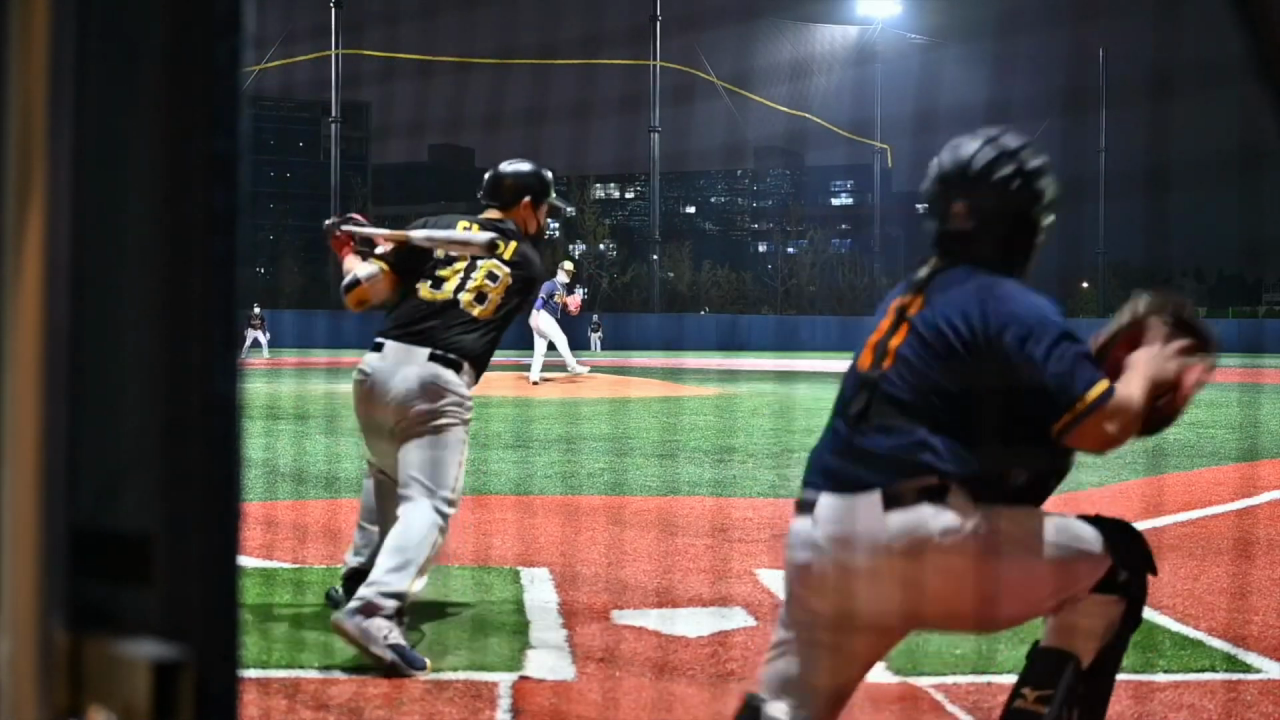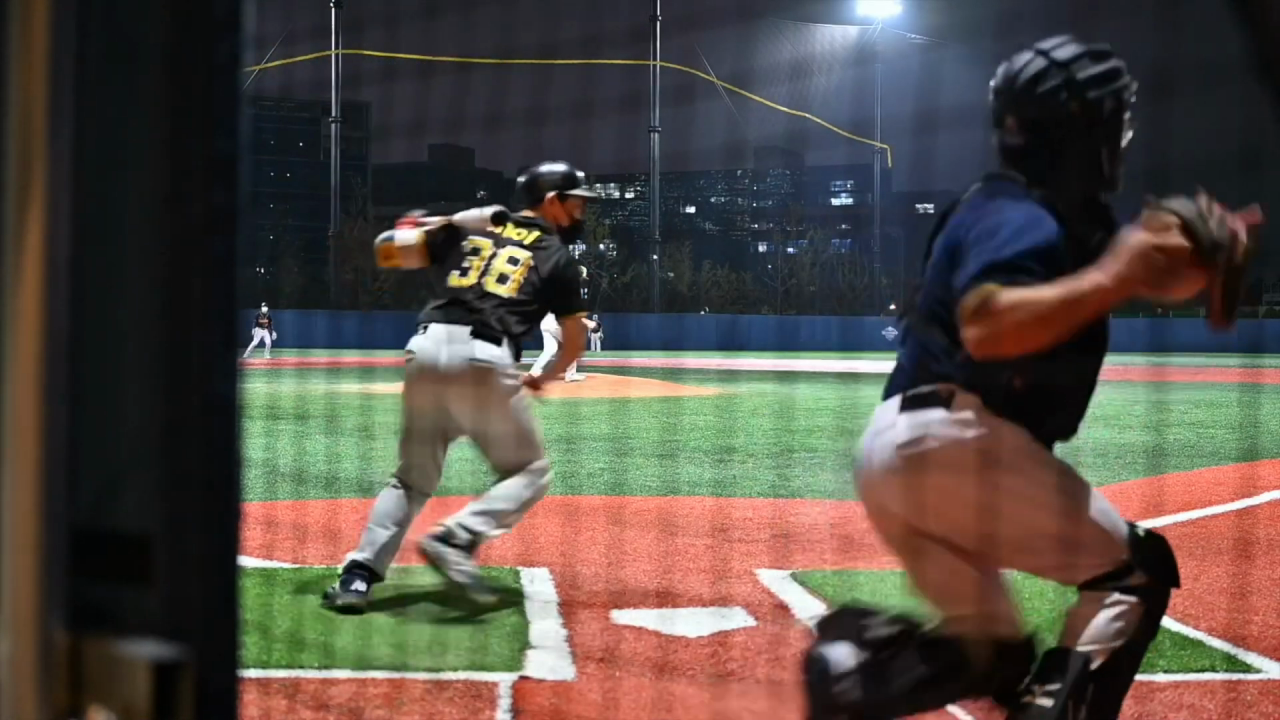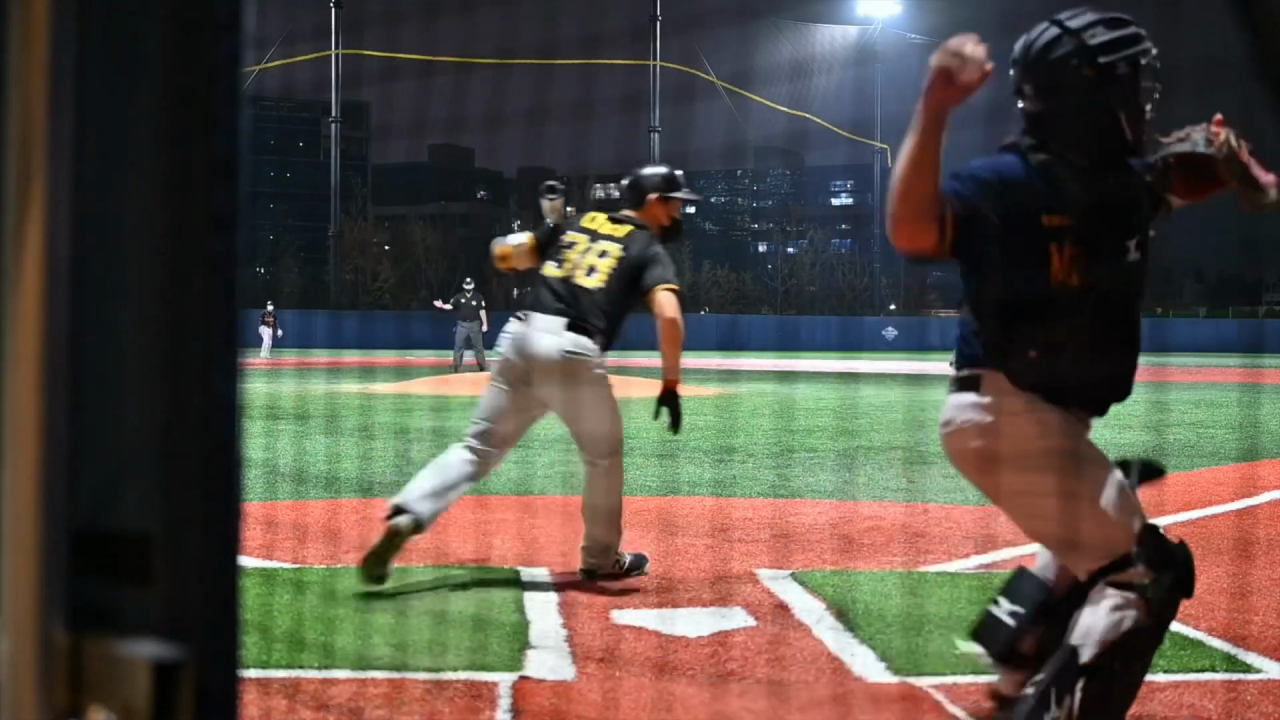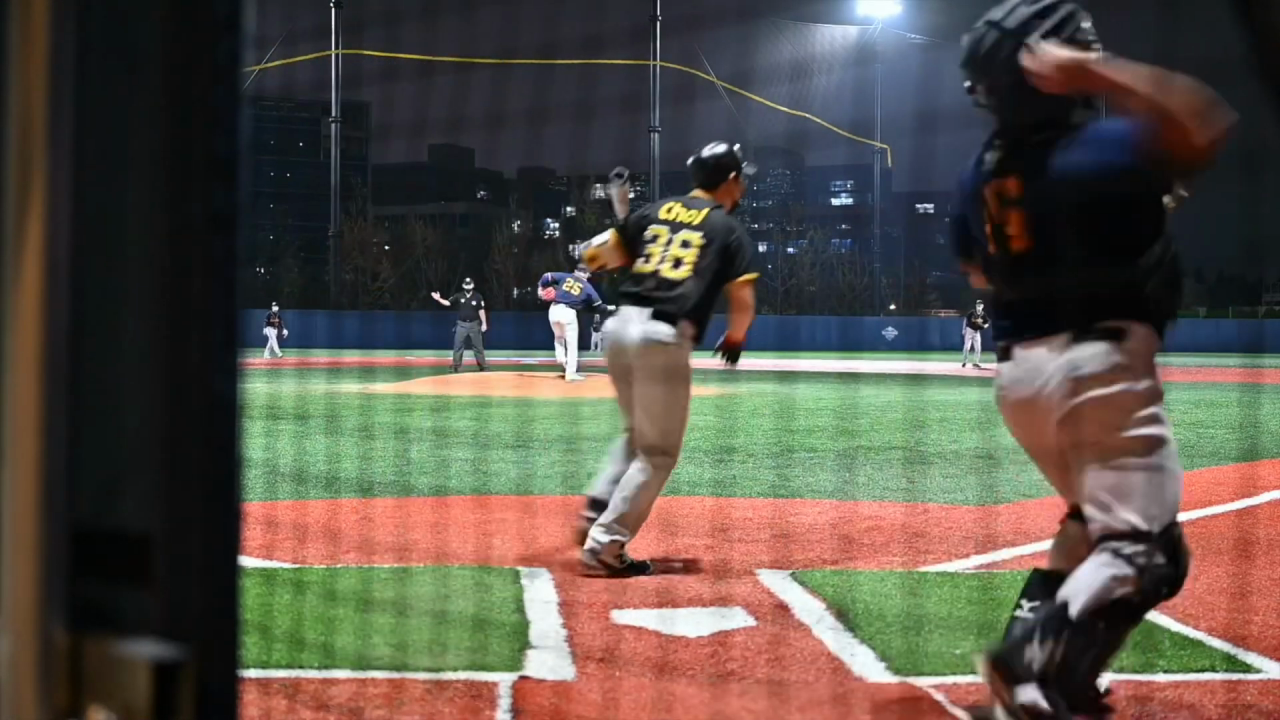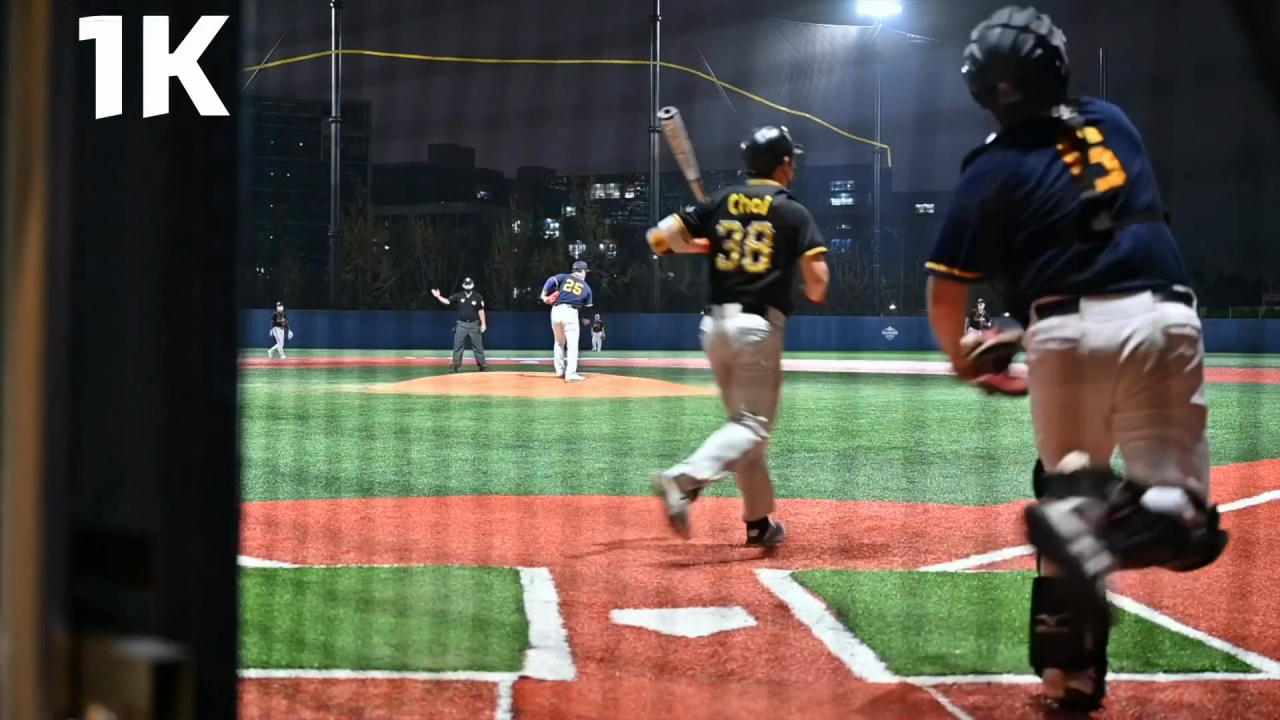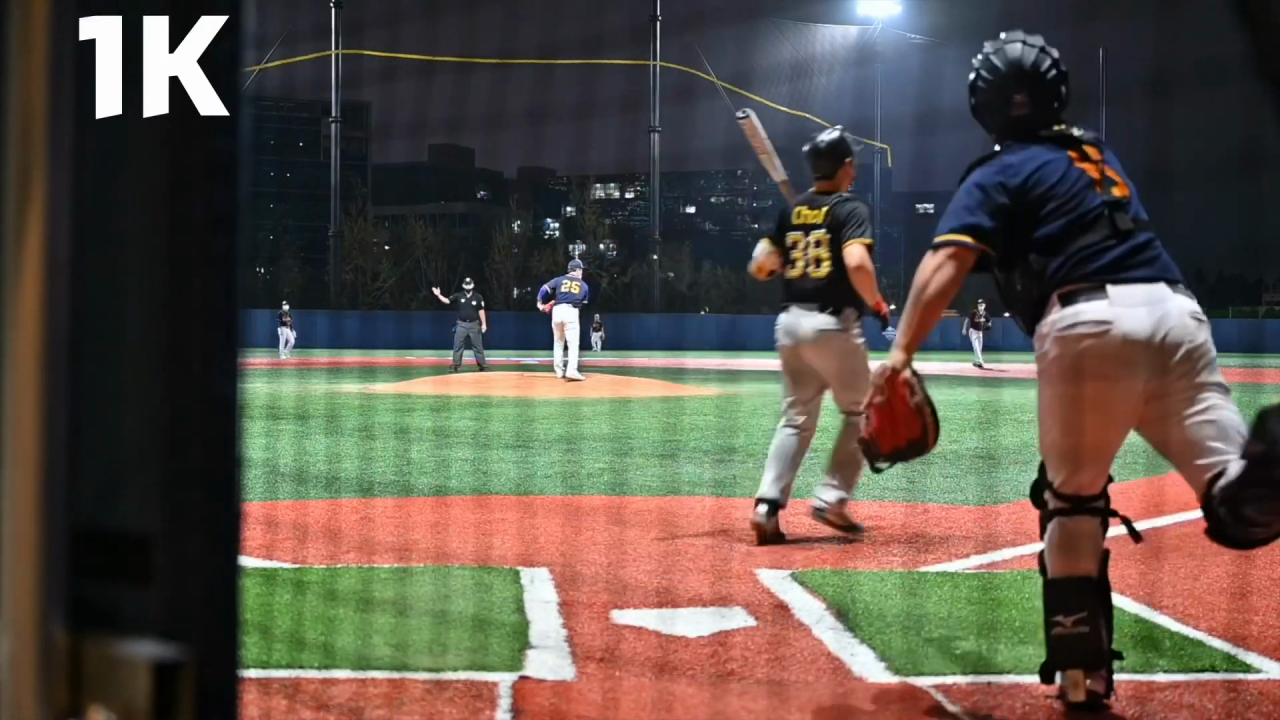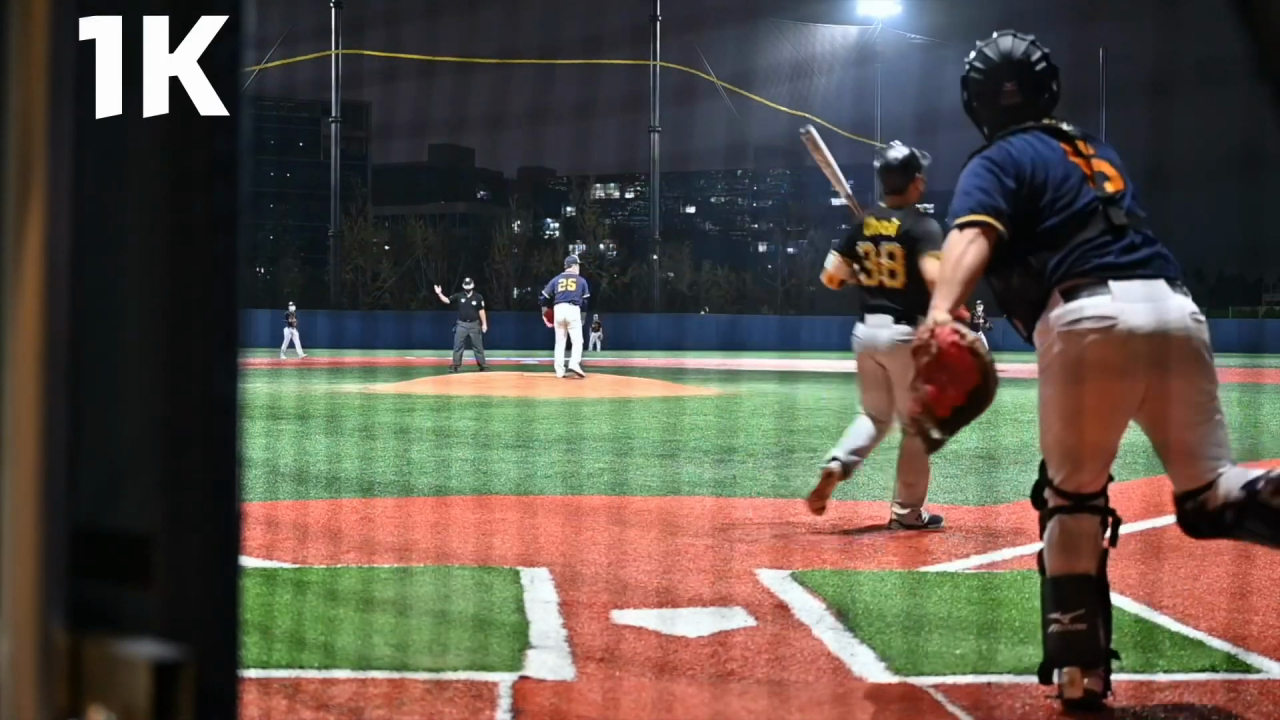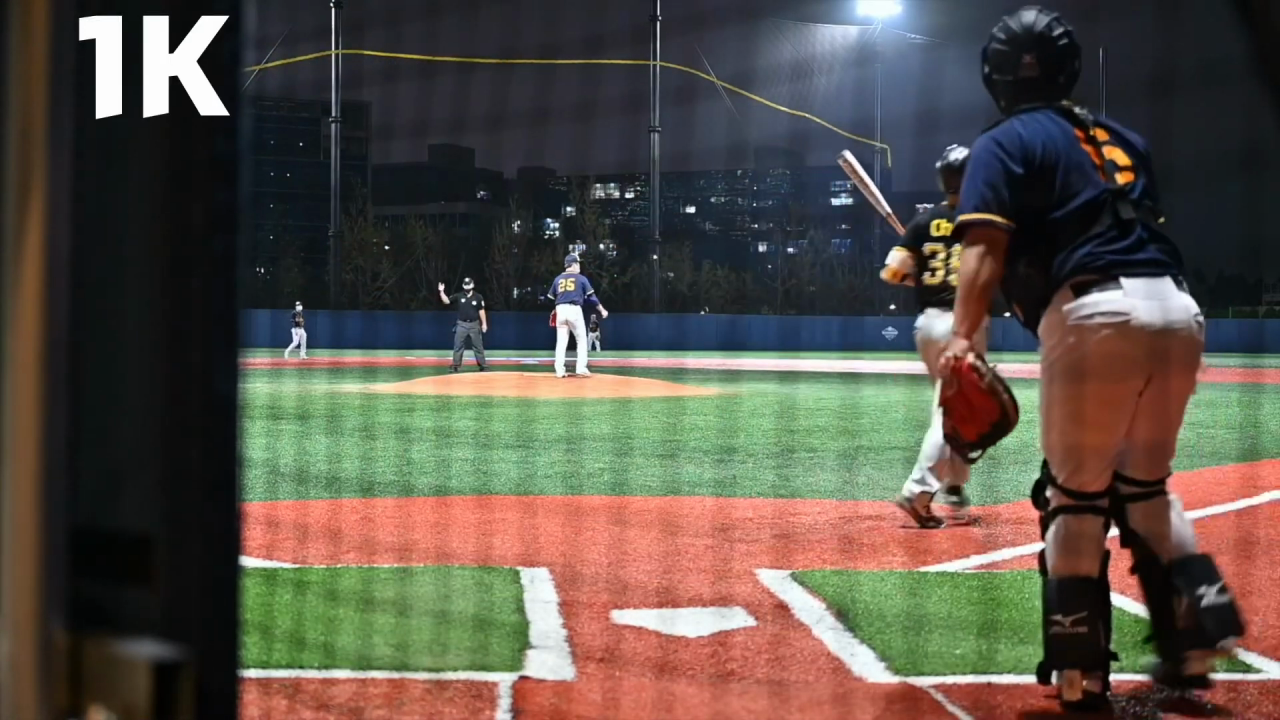
dt=0.2s
person 1, frame 1
left shoulder: (907, 299)
right shoulder: (1013, 306)
right elbow: (1101, 427)
right wrist: (1145, 372)
left hip: (820, 542)
right hip: (920, 536)
right knee: (1118, 562)
person 1, frame 2
left shoulder: (1077, 215)
right shoulder: (1024, 218)
left elbow: (1164, 278)
right elbow: (989, 332)
right wrist: (1113, 280)
left hip: (899, 450)
right hip: (953, 441)
left knee: (982, 654)
right knee: (1136, 569)
left ankle: (856, 659)
person 1, frame 3
left shoulder: (1117, 175)
right shoulder: (1012, 182)
right elbow: (910, 231)
right wrist: (937, 103)
left hip: (1043, 412)
right hip: (1011, 416)
left knee: (1112, 523)
right knee: (1148, 568)
left ankle: (1020, 635)
person 1, frame 4
left shoulder: (982, 173)
right shoulder: (1100, 147)
right elbow: (1198, 133)
right wrist: (1098, 77)
left hip: (1023, 376)
right hip: (1104, 373)
left knee: (1094, 520)
right knee: (1140, 552)
left ankle: (1051, 657)
person 1, frame 5
left shoulder: (986, 173)
right shoulder: (1109, 120)
left elbow: (947, 290)
left wrist: (957, 350)
left hip: (1066, 335)
right hip: (1164, 324)
left knee: (1068, 492)
right knee: (1186, 525)
left ankle: (1070, 672)
right ankle: (1093, 515)
person 1, frame 6
left shoulder: (998, 174)
right shoulder: (1096, 151)
left elbow: (945, 263)
left wrist: (901, 352)
left hip: (1088, 325)
right hip: (1175, 312)
left knee: (1073, 502)
left ankle: (1080, 673)
person 1, frame 7
left shoulder: (996, 162)
right shoulder: (1093, 148)
left elbow: (970, 238)
left wrist: (939, 314)
left hip: (1090, 320)
right hip: (1174, 310)
left knee: (1072, 499)
right knee: (1206, 485)
left ankle: (1080, 672)
person 1, frame 8
left shoulder: (1005, 144)
right shoulder: (1122, 134)
left elbow: (985, 247)
left wrist: (962, 339)
left hip: (1092, 317)
right hip: (1172, 310)
left knee: (1075, 497)
right knee: (1144, 487)
left ankle: (1080, 673)
right ankle: (1196, 631)
person 2, frame 1
left shoulder: (433, 229)
right shoulder: (531, 263)
left elbow: (358, 295)
left wrist: (346, 248)
left hip: (378, 368)
right hip: (439, 383)
left knee: (386, 475)
right knee: (428, 510)
left ankle: (358, 582)
right ankle: (372, 615)
person 2, frame 2
left shoulder: (472, 224)
right shoulder: (559, 257)
left elbow: (389, 252)
right elbow: (574, 341)
left wrist: (413, 228)
right wrist: (539, 378)
left hip: (427, 349)
right hip: (484, 359)
left knee: (411, 477)
right knee: (530, 473)
left ankle: (357, 577)
right ankle: (454, 539)
person 2, frame 3
left shoulder: (577, 224)
right shoulder: (650, 252)
left elbow: (501, 252)
right elbow: (668, 316)
left wrist: (538, 255)
right wrist: (671, 383)
left hip: (521, 337)
right hip: (573, 351)
left knee: (478, 446)
right knee: (603, 454)
left ankle: (405, 517)
right ankle: (602, 559)
person 2, frame 4
left shoulder: (652, 211)
right shoulder: (728, 228)
left elbow: (592, 255)
right elbow: (743, 301)
left wrist: (624, 258)
right wrist: (735, 339)
left hip: (619, 327)
right hip: (665, 336)
left knee: (638, 434)
right knee: (657, 449)
left ankle: (598, 507)
right ankle: (605, 544)
person 2, frame 5
left shoulder: (718, 203)
right shoulder: (792, 211)
left elbow: (658, 237)
right elbow: (818, 277)
left wrist: (699, 243)
right wrist: (812, 299)
left hip: (714, 323)
right hip: (757, 327)
left knee: (743, 420)
right knee: (752, 427)
left ankle: (759, 521)
right ankle: (682, 479)
person 2, frame 6
left shoulder: (791, 211)
right shoulder: (852, 211)
left elbow: (760, 267)
right elbow: (857, 263)
right wrist: (877, 304)
left hip: (790, 322)
right hip: (833, 326)
left knee: (795, 421)
right knee: (859, 417)
left ankle: (767, 508)
right ankle: (831, 500)
person 2, frame 7
left shoulder: (860, 223)
right shoulder: (922, 224)
left elbow: (830, 276)
right elbow: (934, 278)
left hip: (865, 331)
right hip: (904, 333)
left knee: (874, 417)
right knee: (916, 425)
left ankle: (837, 466)
right ankle: (907, 512)
person 2, frame 8
left shoulder: (923, 221)
left elbow: (891, 272)
left hip: (927, 323)
left knee: (948, 408)
left ankle: (953, 488)
right ankle: (918, 490)
